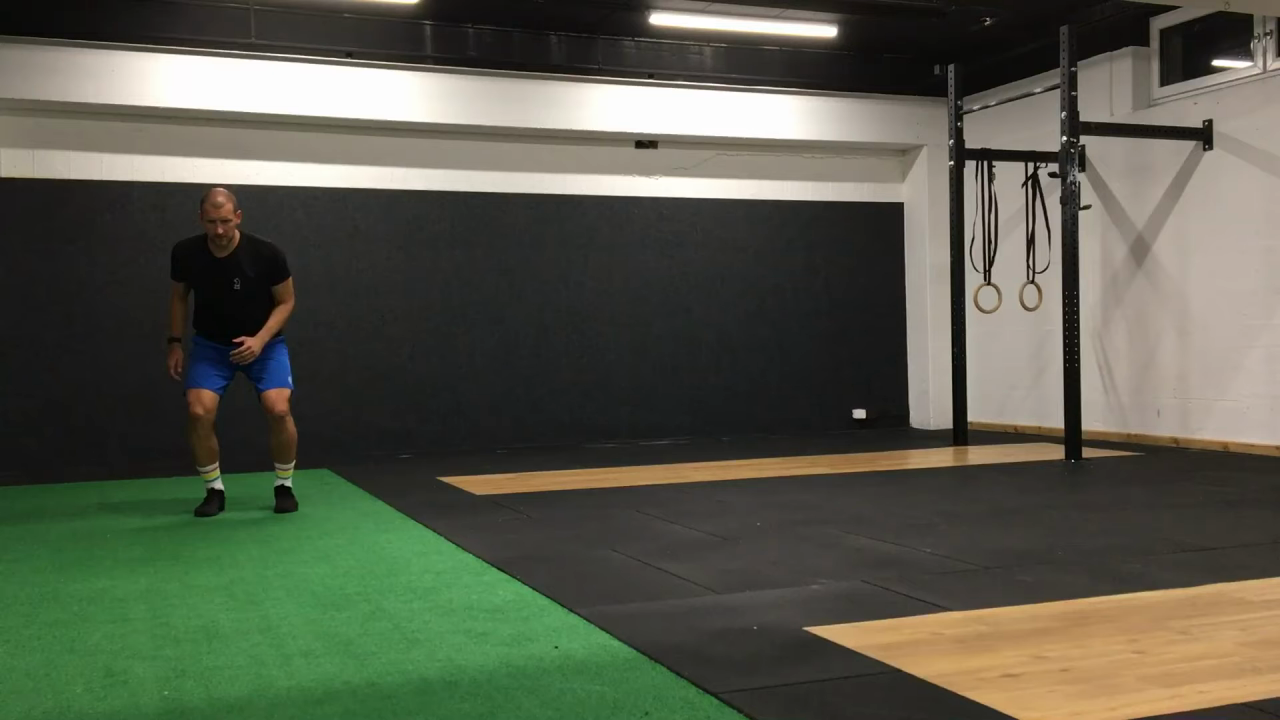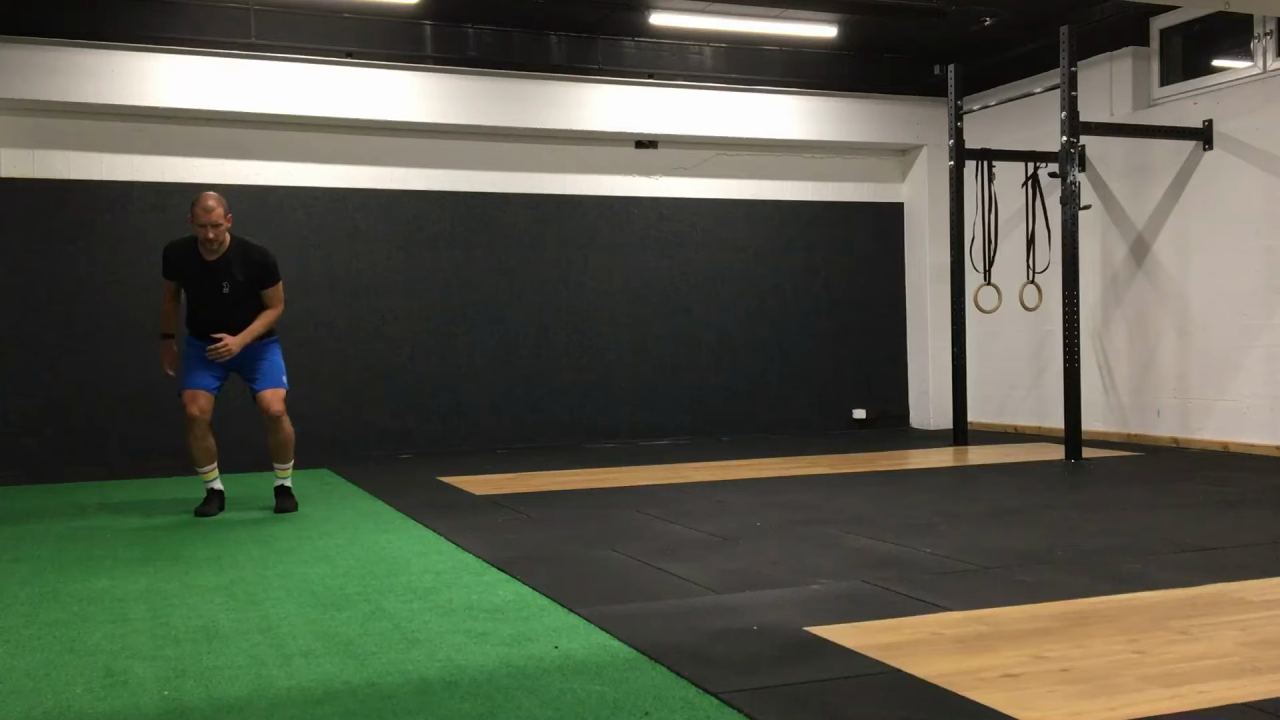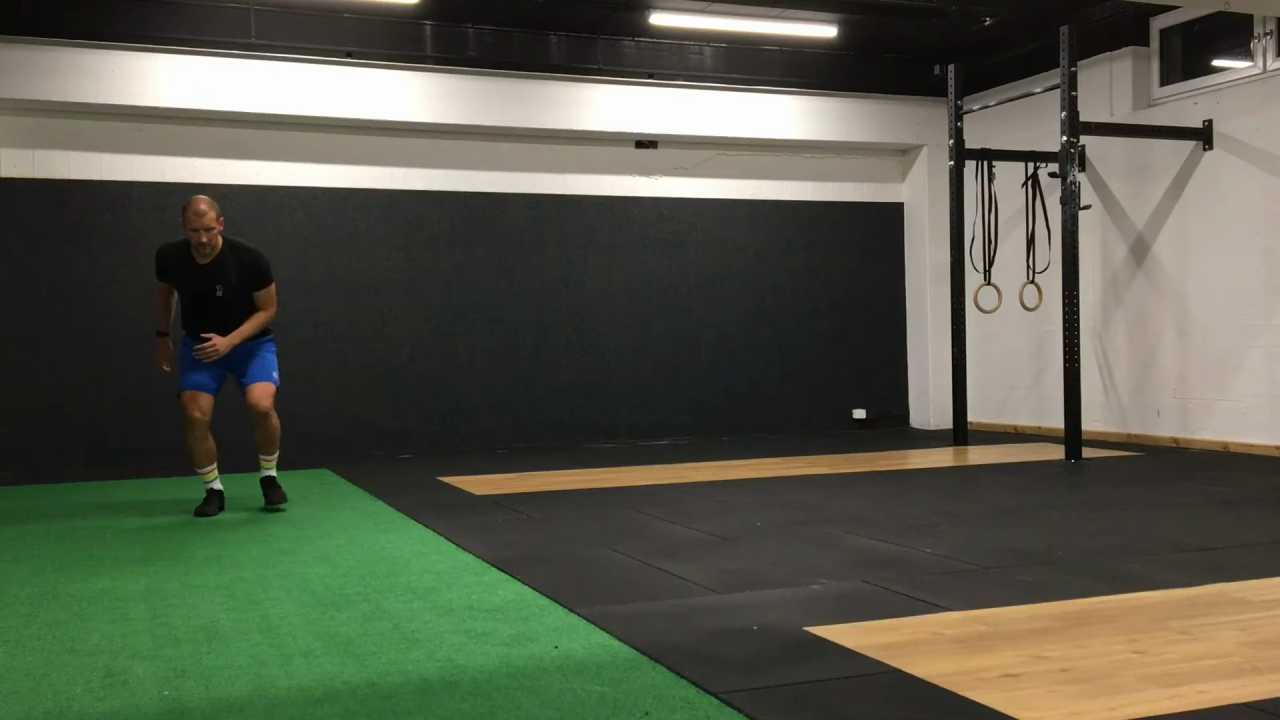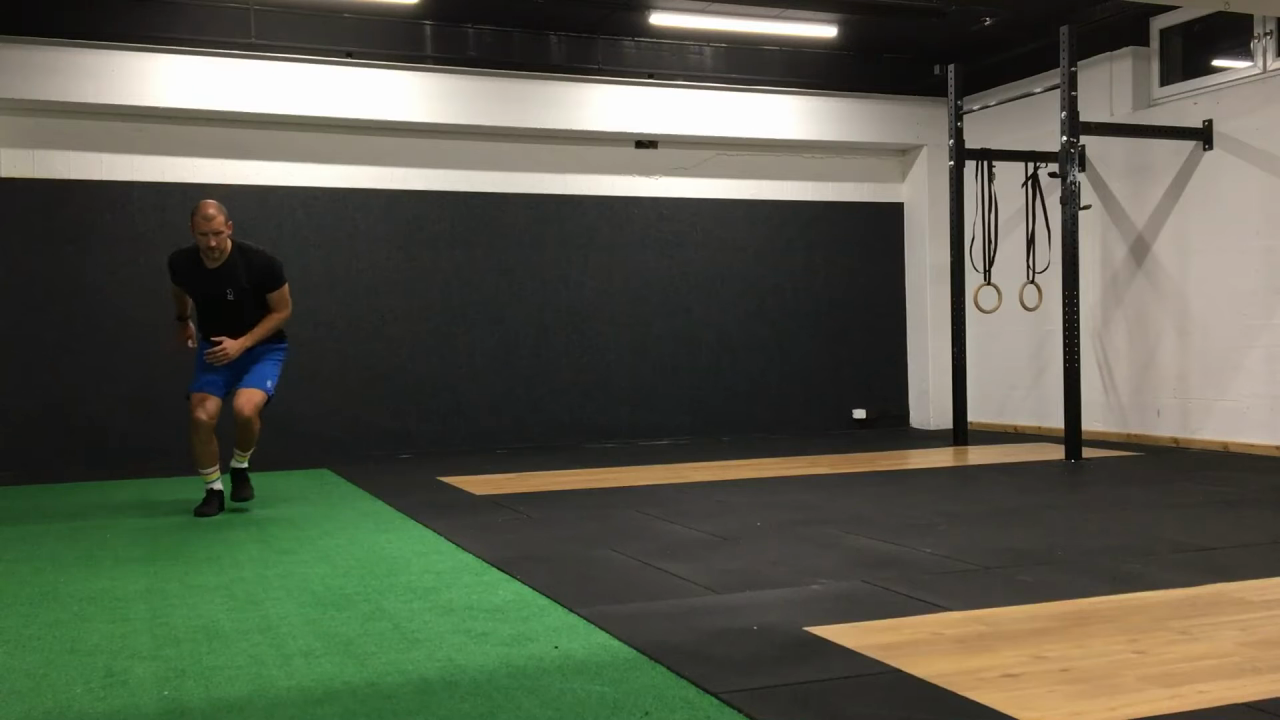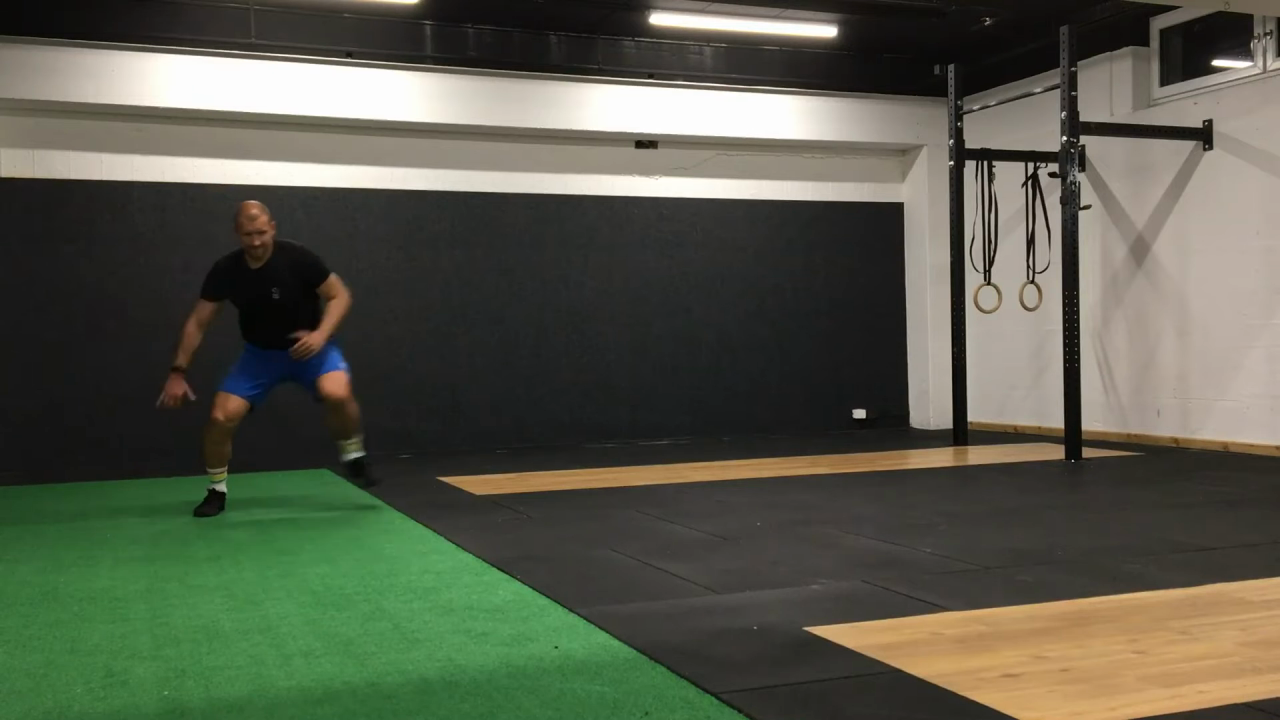
dt=0.3s
person 1, frame 1
left shoulder: (266, 254)
right shoulder: (185, 253)
left elbow: (286, 301)
right elbow: (179, 297)
left wrist: (260, 340)
right wrist: (175, 343)
left hip: (262, 344)
right hip: (210, 345)
left knee: (279, 409)
right knee: (199, 412)
left ankle: (284, 486)
right ankle: (214, 490)
person 1, frame 2
left shoulder: (257, 257)
right shoulder: (176, 254)
left elbow: (275, 306)
right elbow: (171, 294)
left wrist: (240, 340)
right wrist: (167, 339)
left hip: (255, 343)
right hip: (202, 344)
left knee: (275, 410)
right knee: (195, 413)
left ankle: (284, 486)
right ankle: (214, 490)
person 1, frame 3
left shoulder: (250, 259)
right shoulder: (169, 257)
left elbow: (268, 309)
right elbow: (165, 292)
left wrist: (230, 341)
right wrist: (163, 336)
left hip: (250, 342)
right hip: (199, 343)
left knee: (261, 405)
right knee: (195, 415)
left ankle: (269, 477)
right ankle: (214, 490)
person 1, frame 4
left shoulder: (260, 262)
right shoulder: (181, 262)
left elbow: (283, 309)
left wrist: (241, 344)
right wrist: (183, 322)
left hip: (263, 347)
right hip: (214, 347)
left knee: (244, 410)
right knee: (201, 418)
left ankle: (240, 468)
right ankle: (214, 490)
person 1, frame 5
left shoulder: (297, 258)
right shoulder: (223, 271)
left elbow: (340, 295)
right elbow: (197, 323)
left wrist: (321, 334)
right wrist: (178, 373)
left hip: (308, 348)
right hip: (259, 352)
left knee: (337, 394)
right knee: (222, 418)
left ankle: (353, 457)
right ankle: (217, 490)
